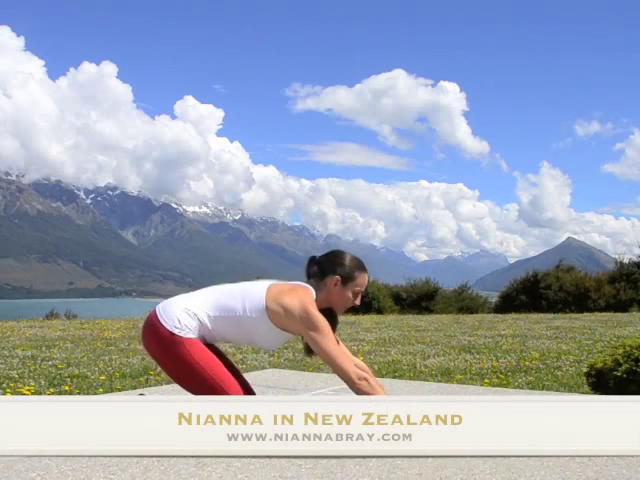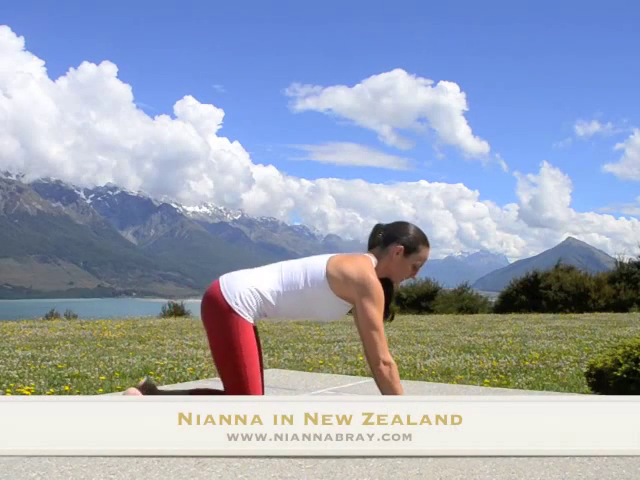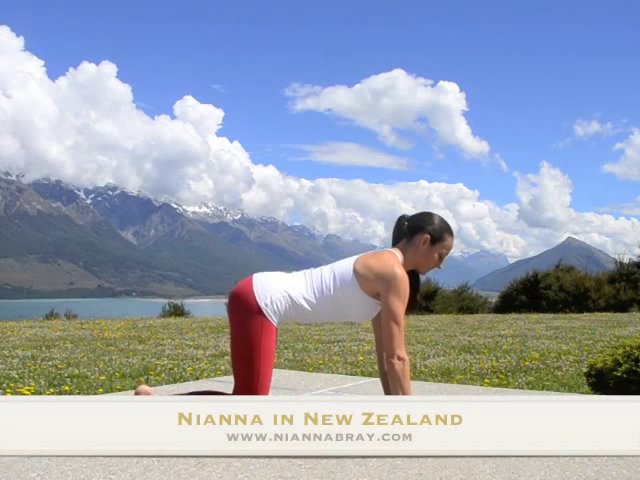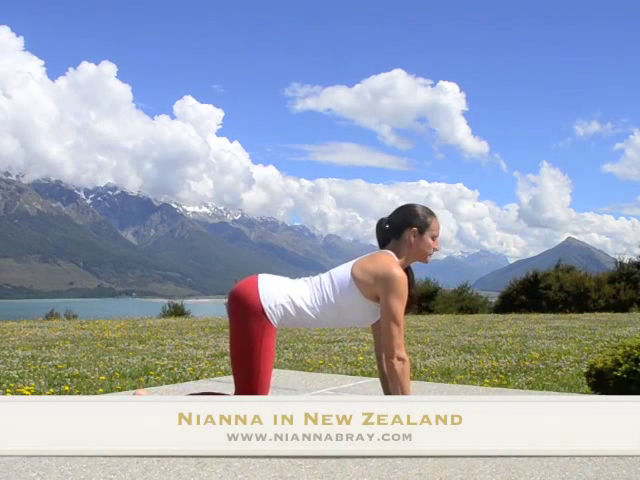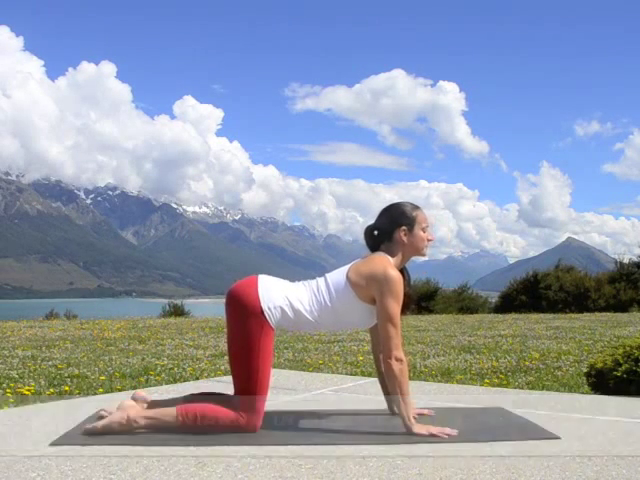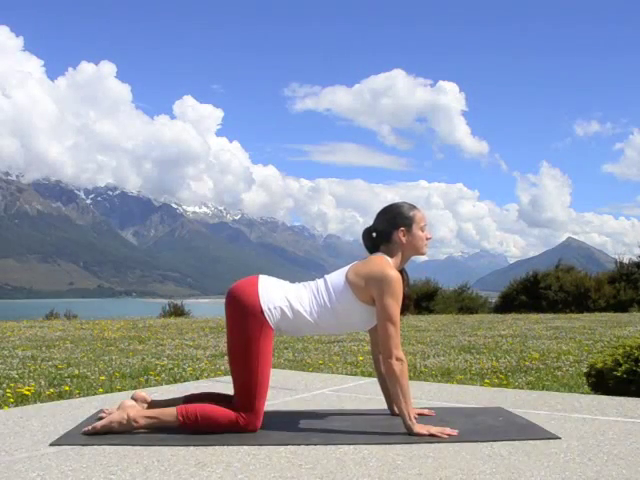
dt=0.7s
person 1, frame 1
left shoulder: (304, 300)
right shoulder: (305, 309)
left elbow: (353, 363)
right elbow: (355, 378)
left hip: (181, 326)
right hip: (171, 328)
person 1, frame 2
left shoulder: (357, 272)
right shoulder: (366, 278)
left elbow: (375, 356)
right elbow: (381, 361)
left hip: (232, 299)
right hip: (230, 301)
left ankle: (151, 393)
person 1, frame 3
left shoulder: (382, 268)
right shoulder: (394, 273)
left elbow: (384, 354)
right elbow: (396, 356)
left hip: (256, 296)
right hip: (259, 300)
left knee: (249, 400)
left ankle: (153, 399)
person 1, frame 4
left shoulder: (378, 266)
right shoulder: (393, 274)
left elbow: (383, 352)
right elbow: (397, 356)
left hip: (262, 299)
right hip: (258, 302)
person 1, frame 5
left shoulder: (379, 268)
right shoulder: (388, 274)
left elbow: (380, 351)
right elbow: (393, 356)
left wrist: (399, 407)
right wrist: (410, 422)
left hip: (257, 296)
right hip: (259, 302)
left knee: (246, 405)
right knee: (247, 420)
left ankle: (148, 403)
right ankle: (137, 417)
person 1, frame 6
left shoulder: (378, 269)
right shoulder: (387, 275)
left elbow: (379, 352)
right elbow: (393, 357)
left wrist: (395, 406)
right wrist: (411, 422)
left hip: (257, 298)
right hip: (257, 302)
left knee: (245, 404)
right knee: (247, 418)
left ankle: (146, 402)
right ankle: (135, 417)
